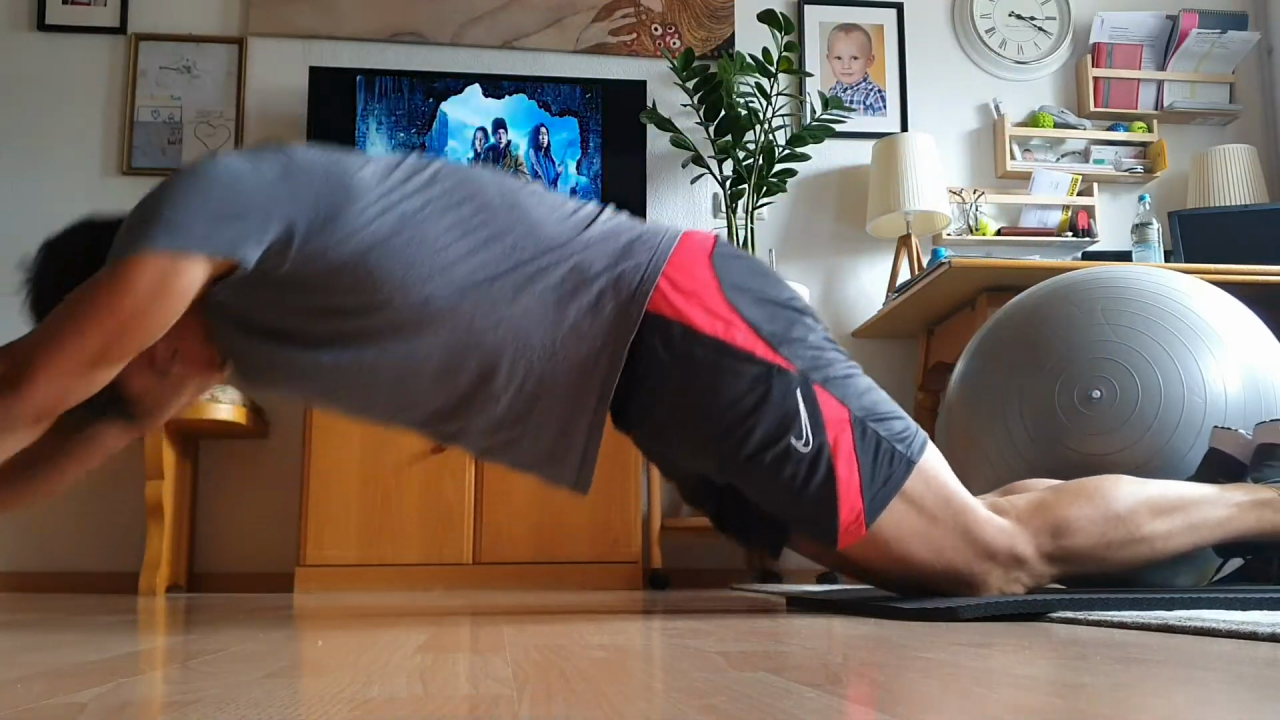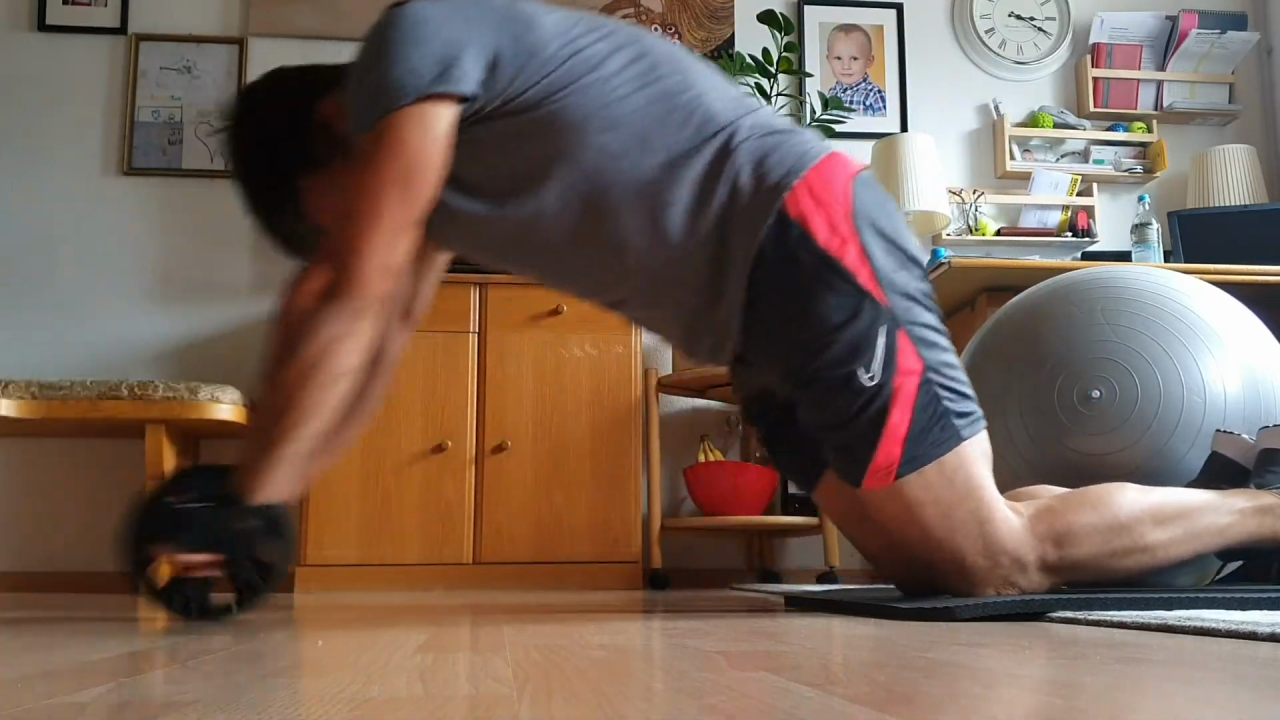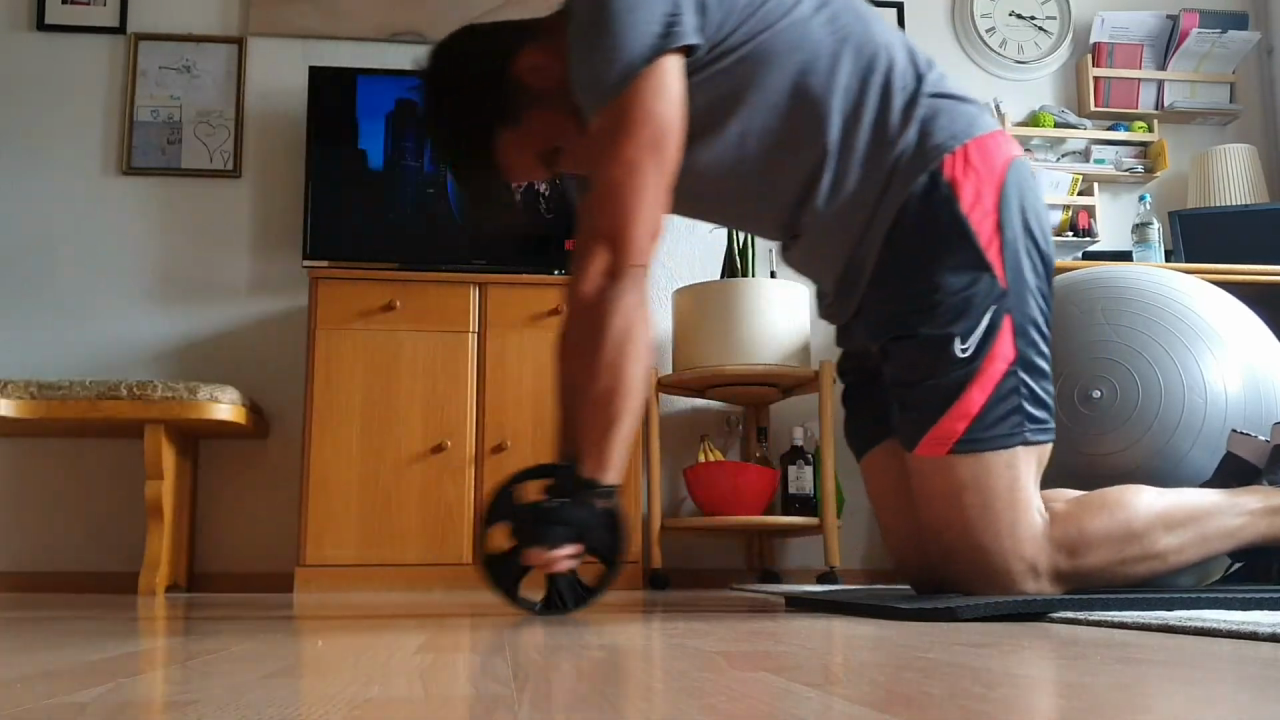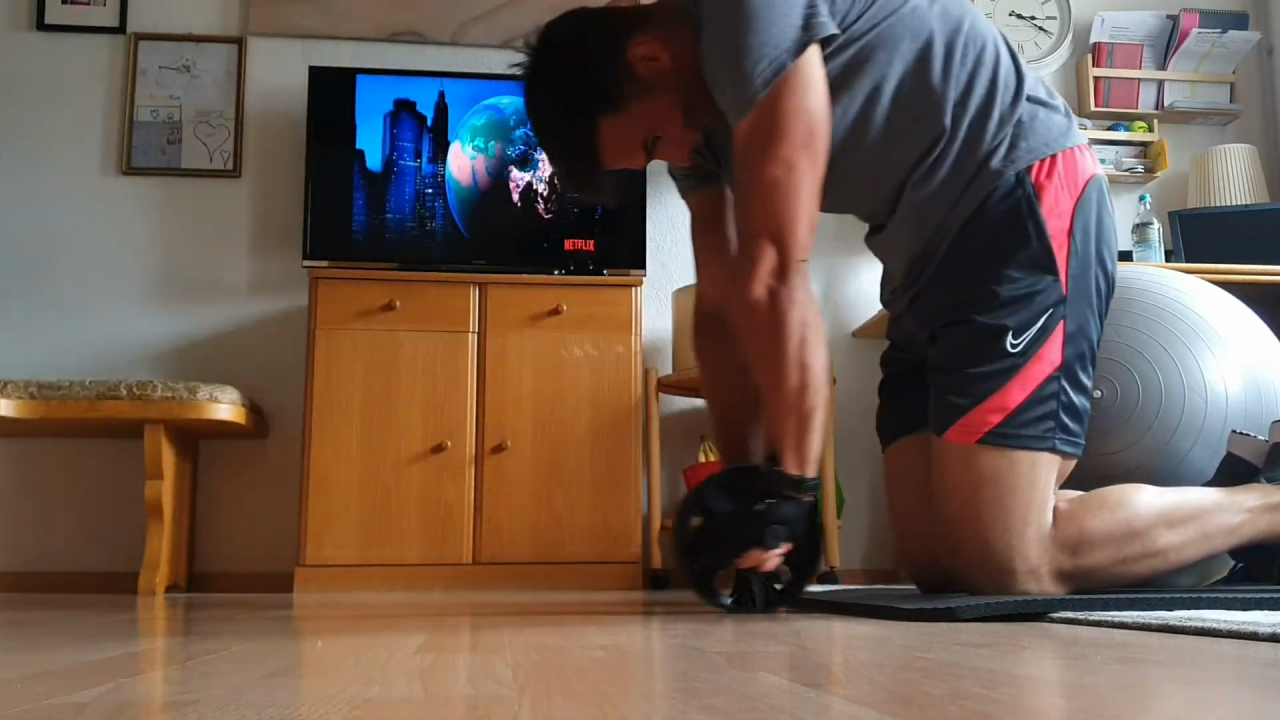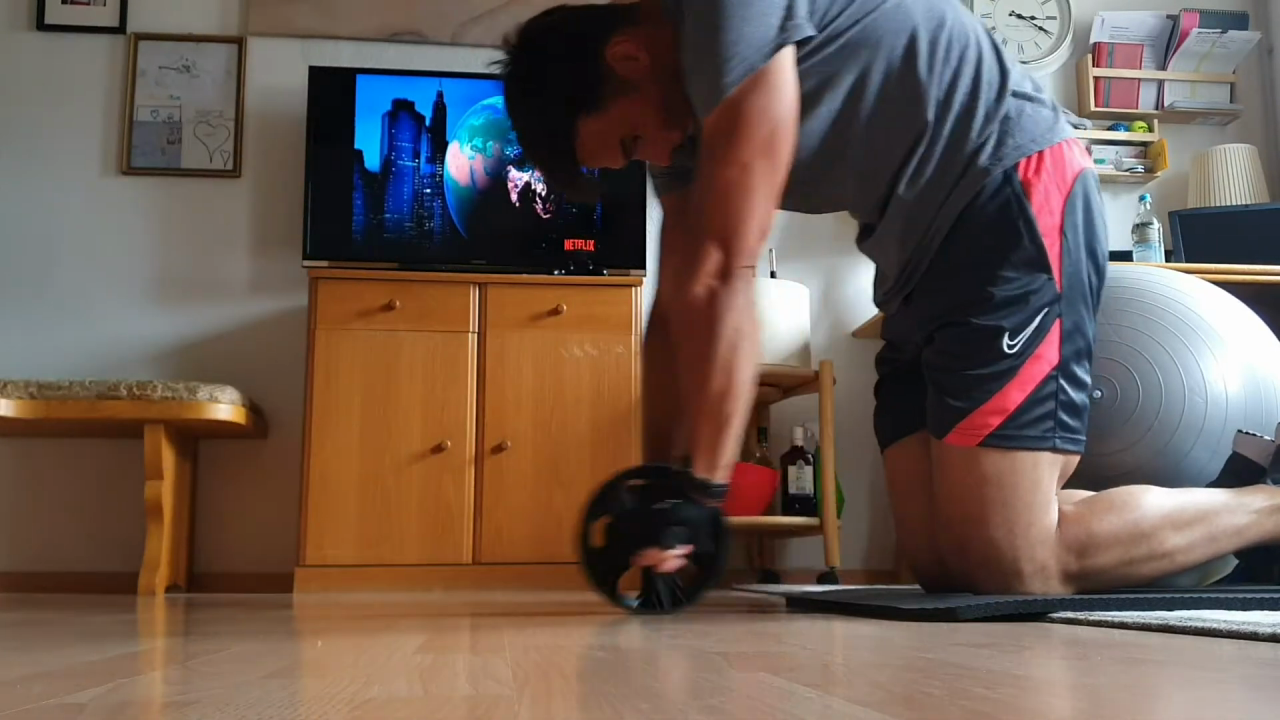
dt=0.5s
person 1, frame 1
left shoulder: (211, 199)
right shoulder: (231, 300)
left hip: (688, 327)
right hip: (674, 369)
left knee: (993, 552)
right knee: (976, 536)
person 1, frame 2
right shoulder: (433, 160)
left elbow: (341, 299)
right elbow: (375, 343)
left wrist: (247, 499)
right wrist: (264, 495)
left hip: (810, 240)
right hip: (768, 305)
left knee: (1001, 561)
right knee: (921, 565)
person 1, frame 3
right shoulder: (600, 118)
left elbow: (616, 278)
right elbow: (595, 305)
left hip: (955, 203)
right hip: (872, 264)
left knee: (1002, 566)
right knee: (931, 563)
person 1, frame 4
right shoulder: (702, 113)
left elbow: (774, 275)
right elbow: (720, 305)
left wrist: (790, 488)
right hip: (935, 255)
left knee: (1005, 564)
right knee: (935, 562)
person 1, frame 5
right shoulder: (681, 110)
left elbow: (723, 273)
right elbow: (681, 299)
right hip: (927, 255)
left knee: (1012, 566)
right knee: (940, 559)
